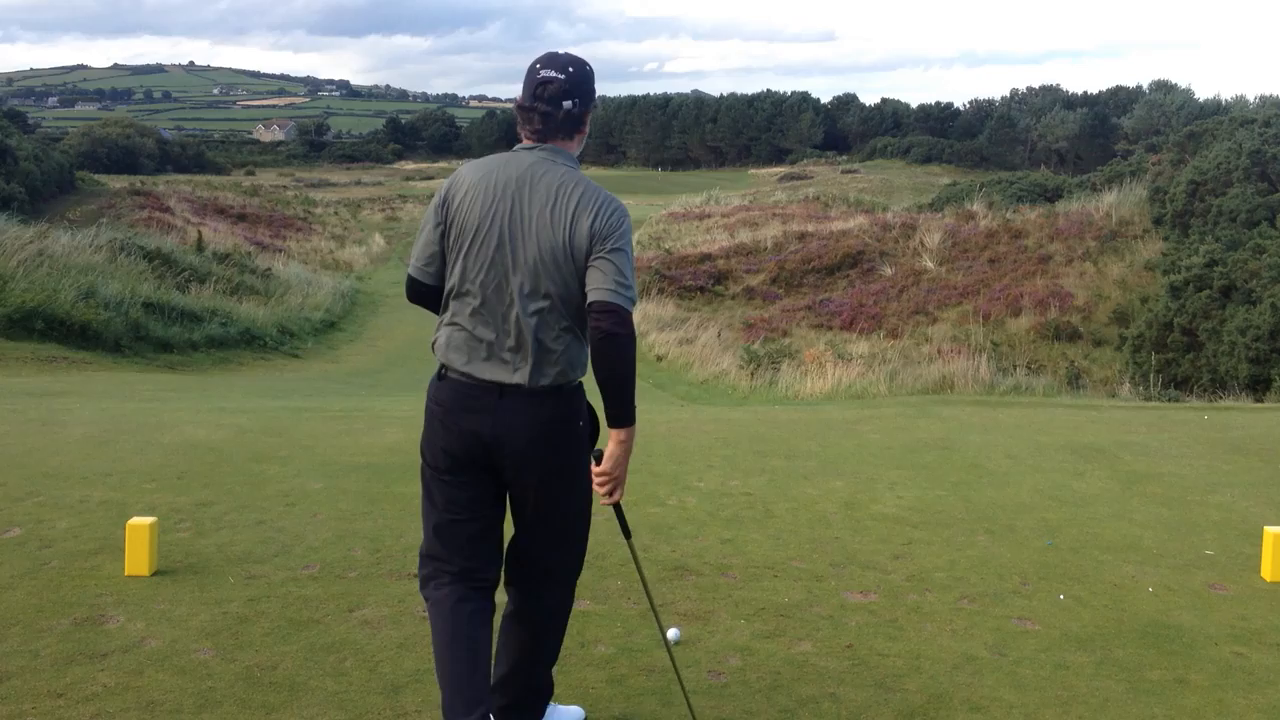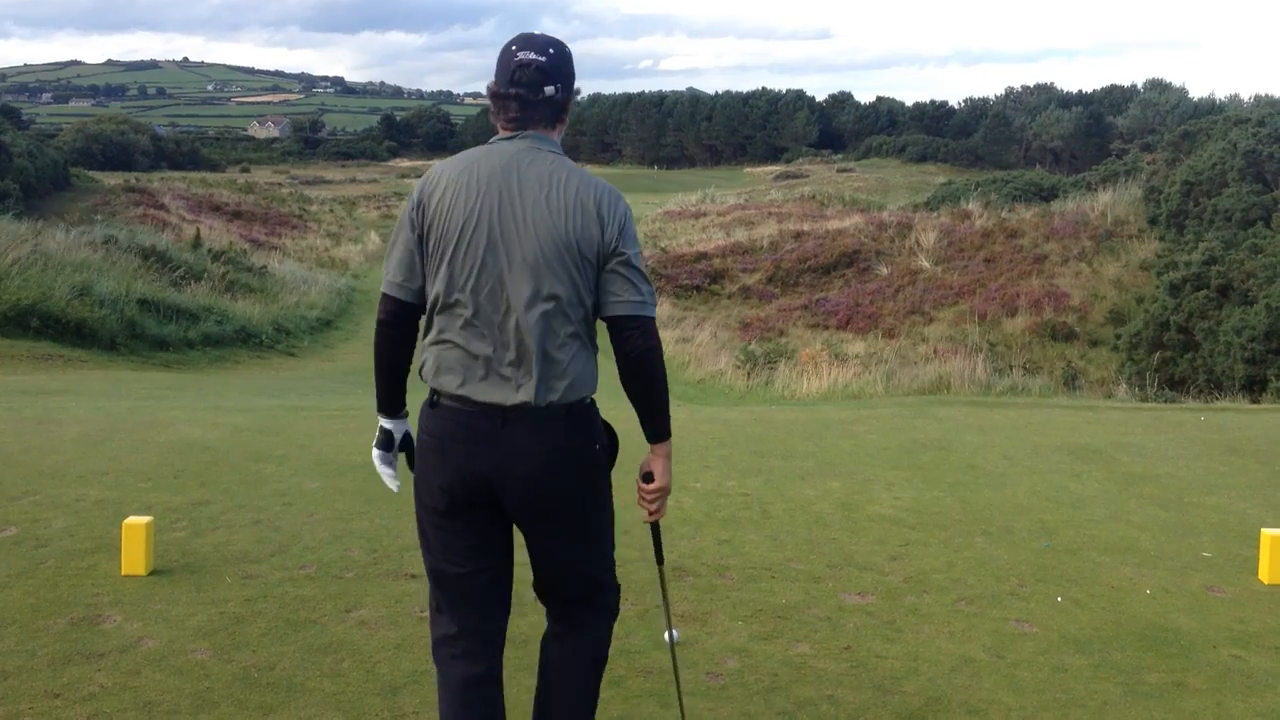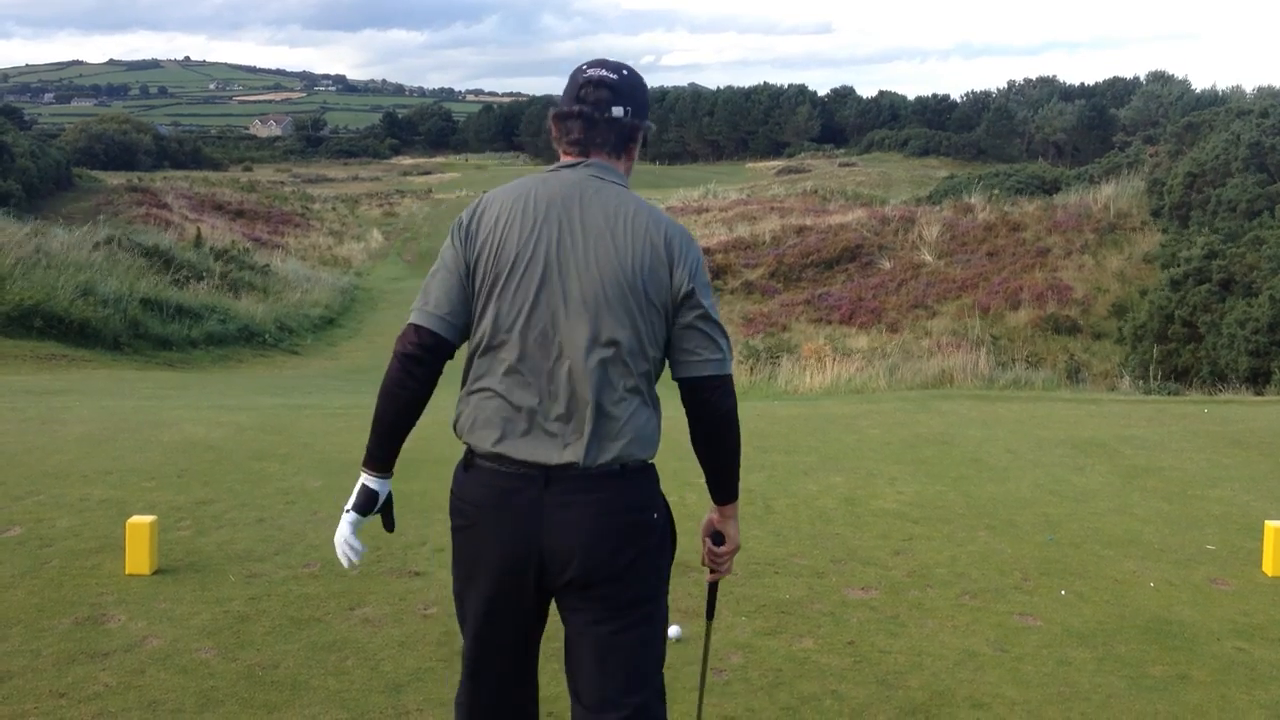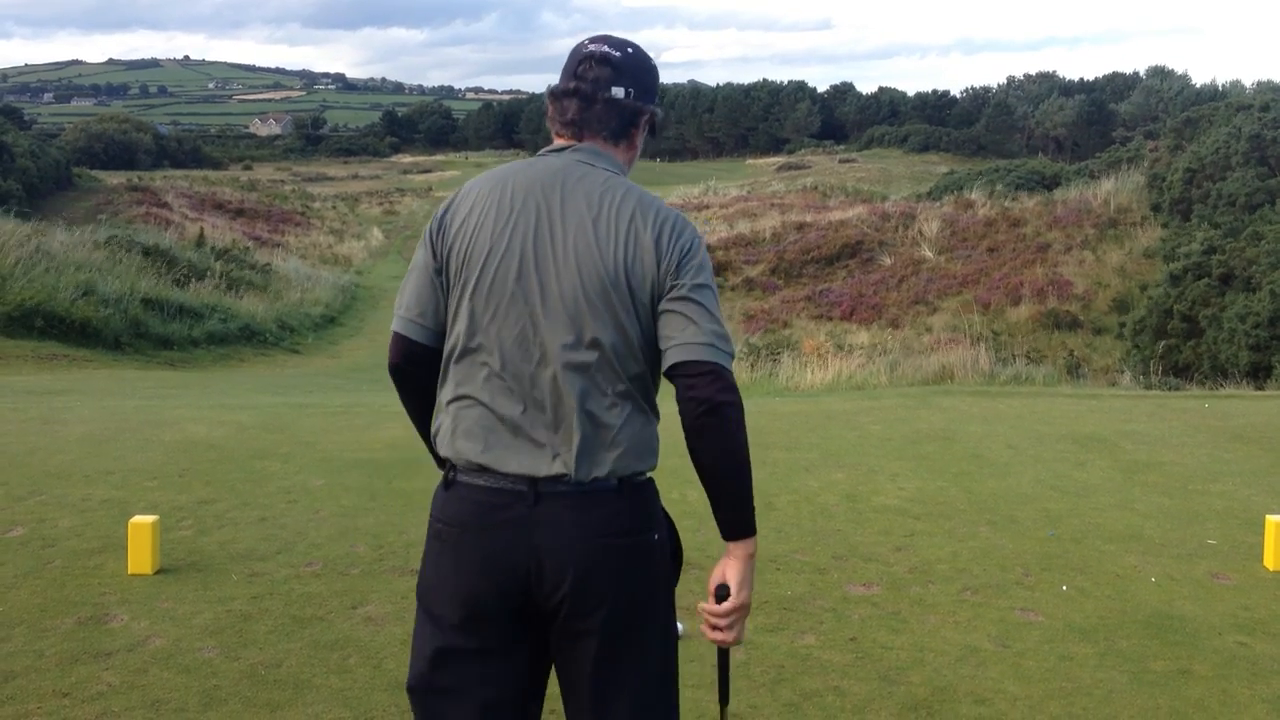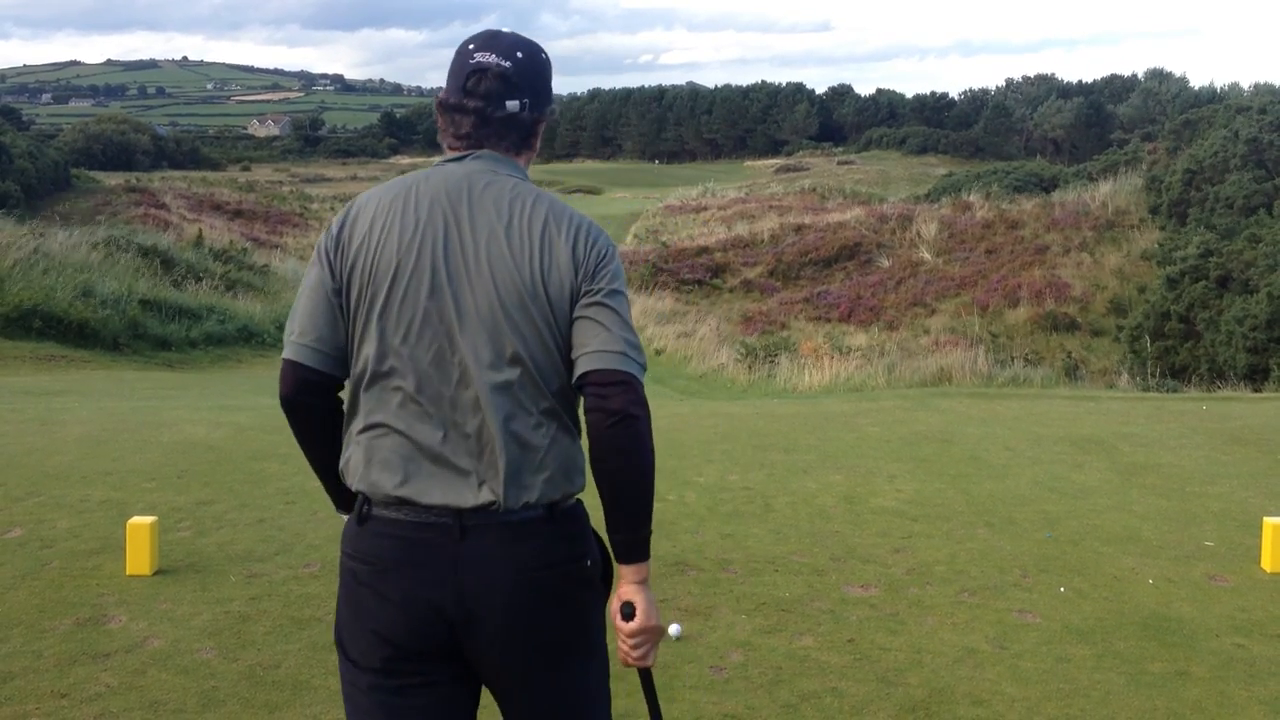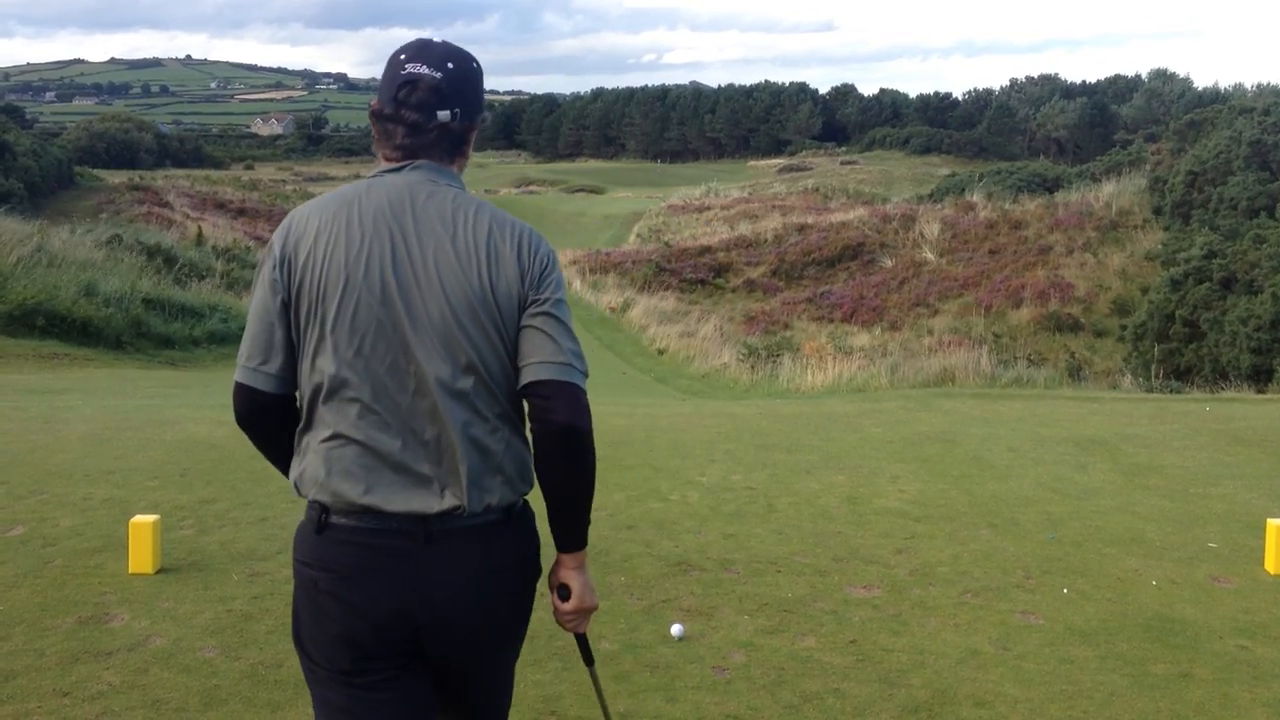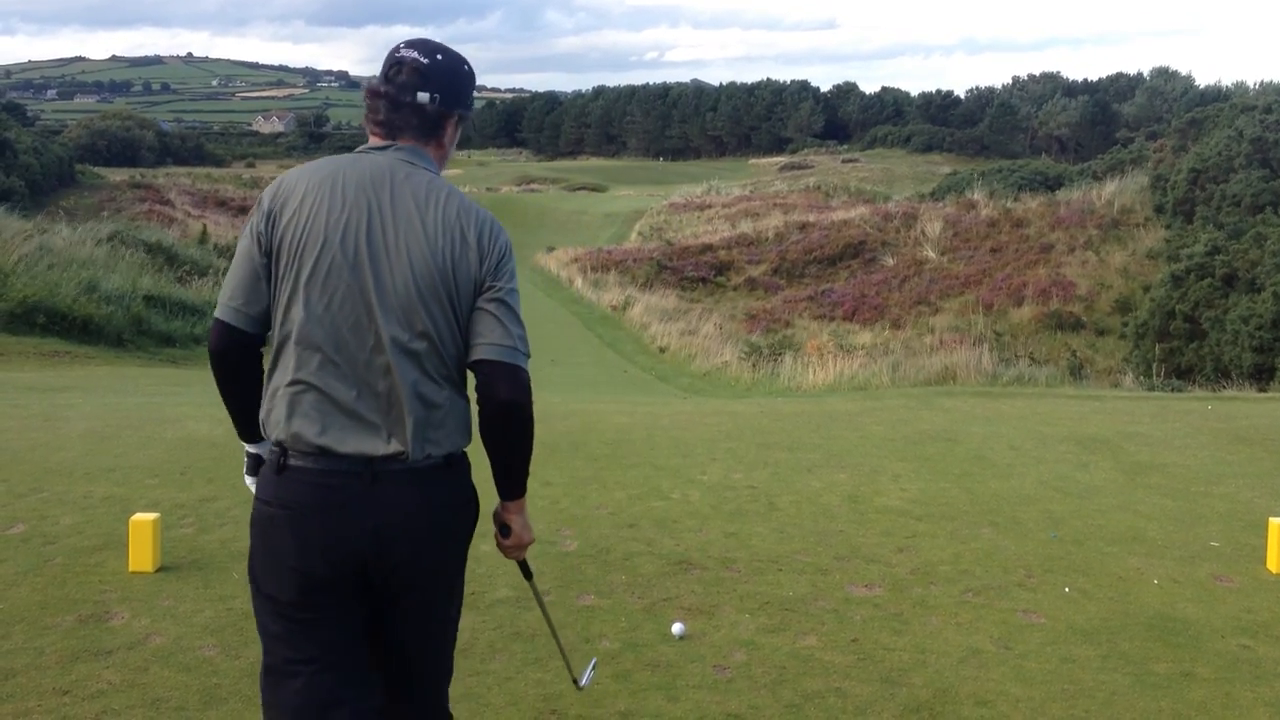
dt=0.4s
person 1, frame 1
left shoulder: (463, 182)
right shoulder: (599, 207)
left elbow: (419, 287)
right elbow: (611, 325)
right wrist: (621, 432)
left hip: (457, 403)
right hip: (546, 416)
left knee: (454, 571)
right knee: (543, 572)
person 1, frame 2
left shoulder: (438, 184)
right shoulder: (599, 200)
left elbow: (395, 315)
right elbow: (635, 337)
left wrist: (391, 418)
right wrist: (658, 446)
left hip: (454, 433)
right hip: (560, 439)
left knee: (466, 631)
right knee: (582, 606)
person 1, frame 3
left shoulder: (487, 213)
right shoulder: (668, 241)
left elbow: (416, 354)
right elbow: (710, 393)
left wrist: (375, 475)
right wrist: (725, 504)
left hip: (491, 496)
right hip: (611, 508)
person 1, frame 4
left shoulder: (466, 203)
right shoulder: (664, 231)
left elbow: (407, 358)
right elbow: (708, 396)
right wrist: (739, 548)
left hip: (474, 518)
right hip: (605, 527)
person 1, frame 5
left shoulder: (361, 220)
right shoulder: (576, 238)
left elbow: (302, 387)
right elbow: (617, 410)
left wrist: (353, 505)
right wrist: (633, 570)
left hip: (392, 556)
right hip: (533, 556)
person 1, frame 6
left shoulder: (304, 231)
right shoulder: (517, 245)
left elbow: (256, 403)
right elbow: (561, 415)
right wrist: (572, 554)
left hip: (349, 559)
right hip: (484, 555)
person 1, frame 7
left shoulder: (289, 193)
right shoulder: (475, 227)
left elbow: (230, 342)
right elbow: (503, 386)
left wrist: (258, 441)
right wrist: (512, 500)
left hip: (306, 494)
right hip: (425, 501)
